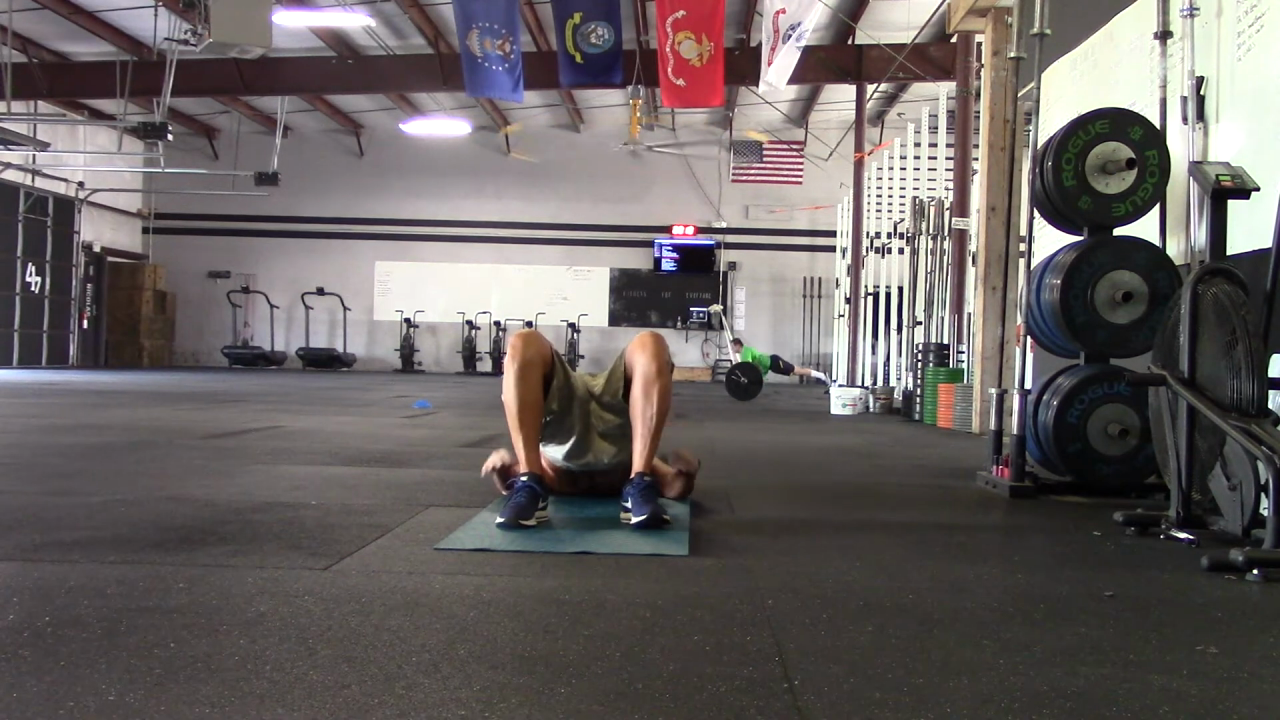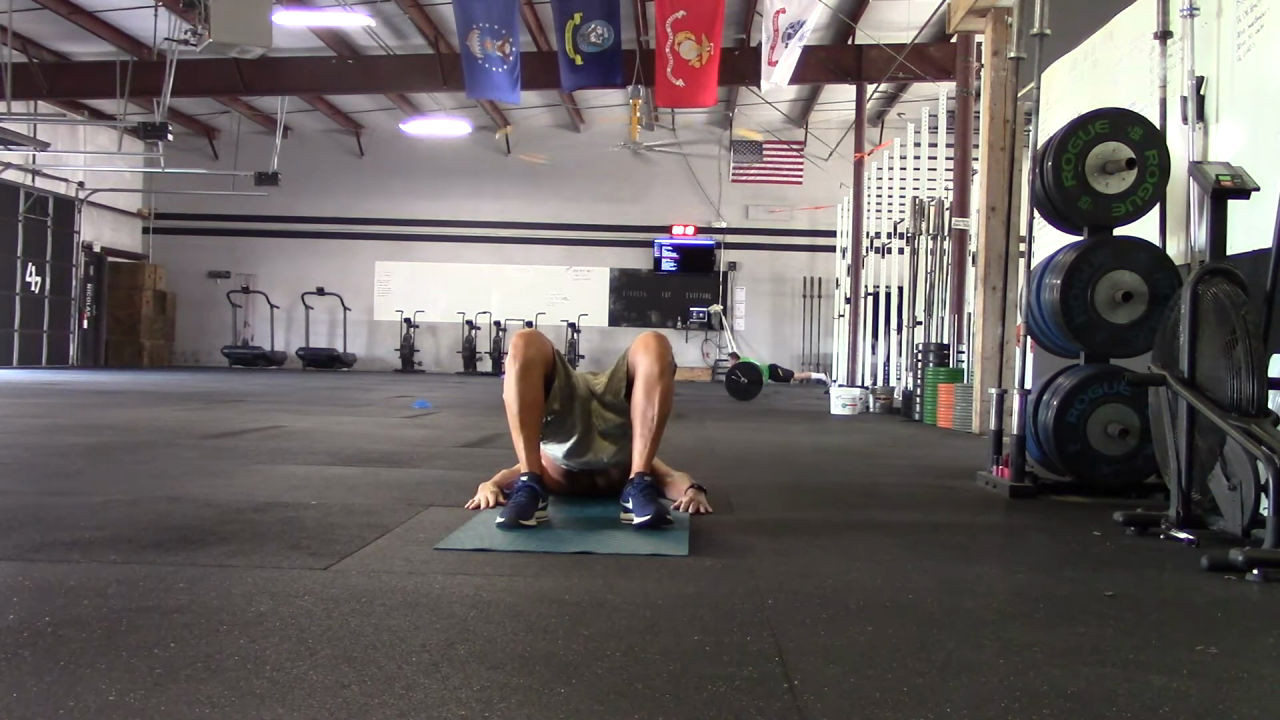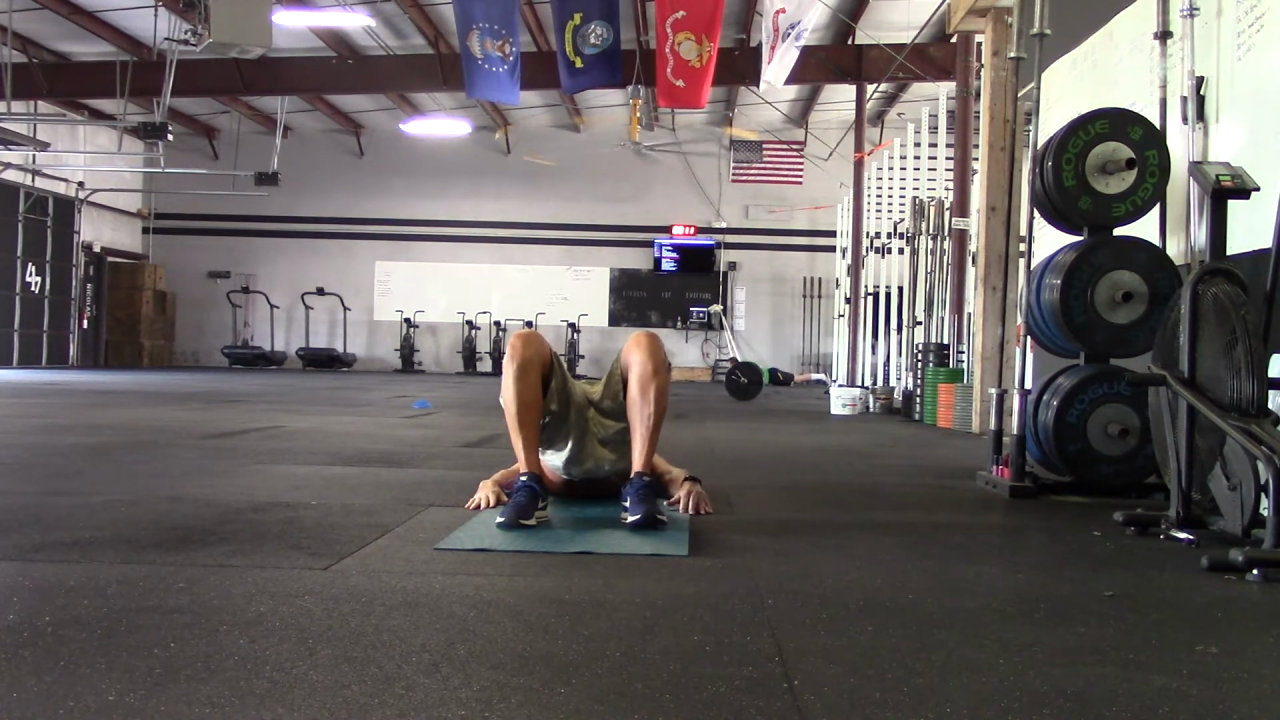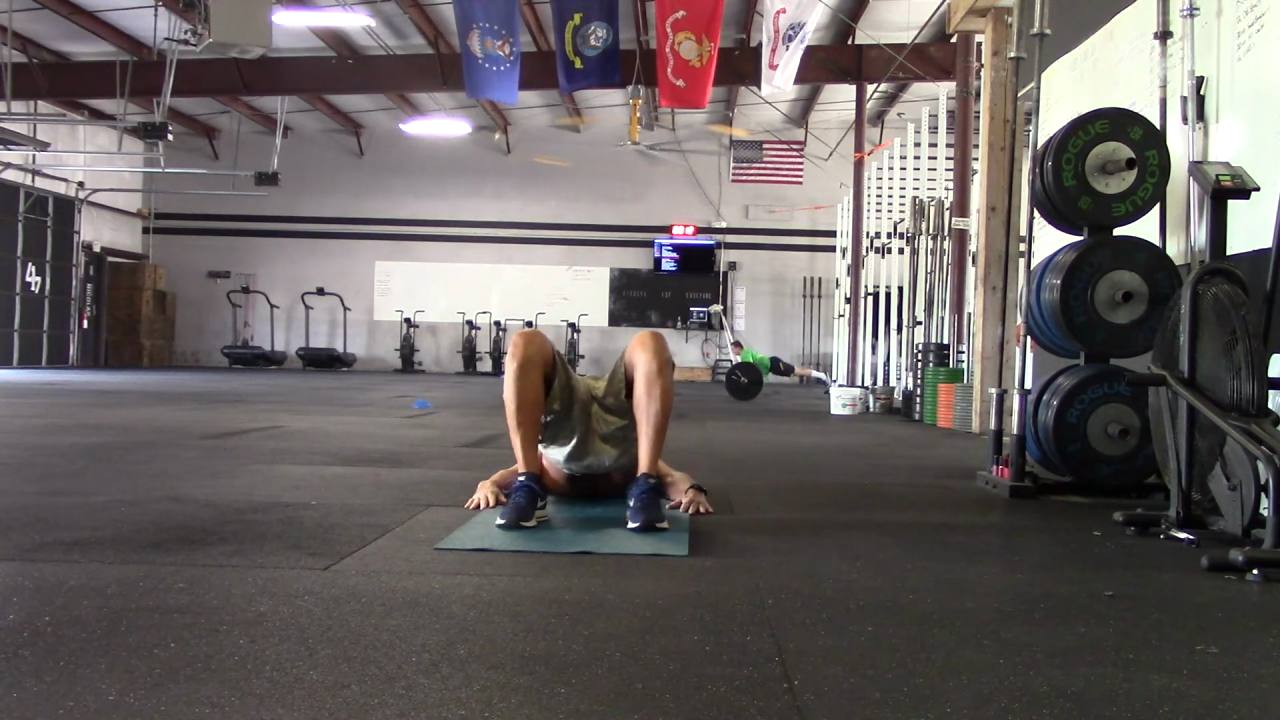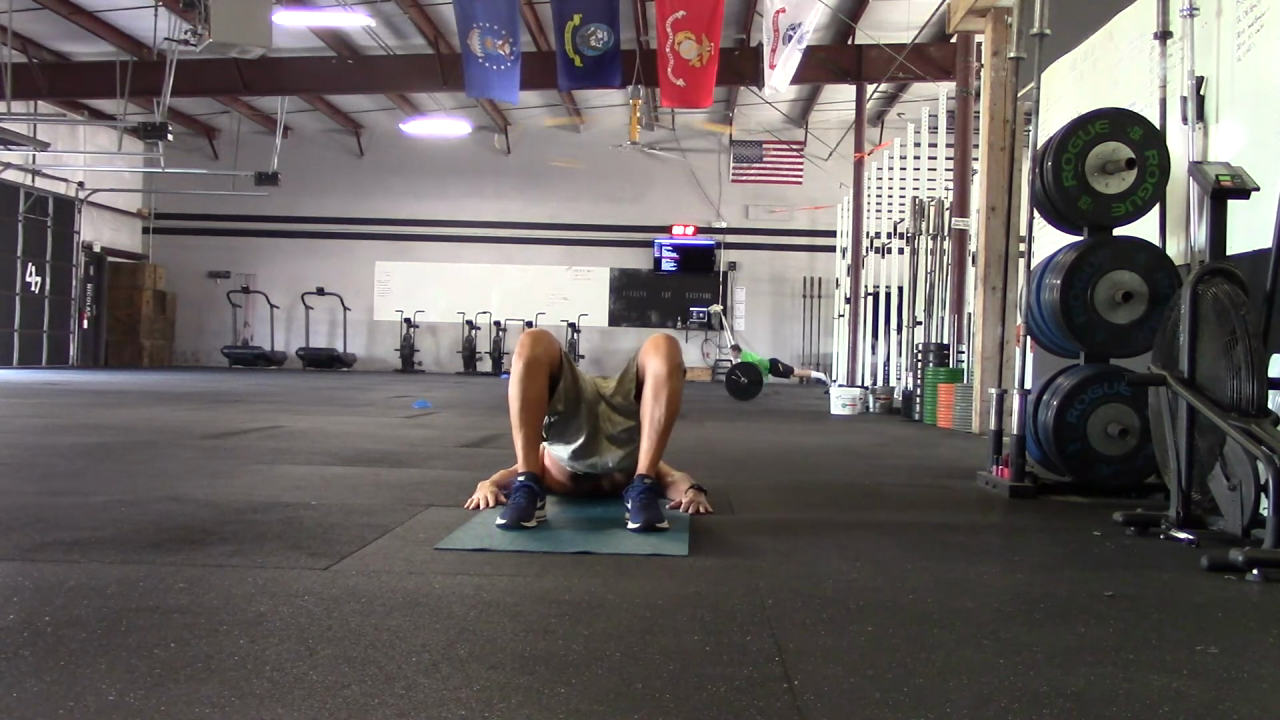
dt=0.7s
person 1, frame 1
left shoulder: (640, 457)
left elbow: (675, 486)
right elbow: (507, 482)
left wrist: (684, 468)
right wrist: (502, 466)
left ankle: (638, 486)
right ankle: (530, 488)
person 1, frame 2
left shoulder: (638, 455)
right shoulder: (548, 457)
left elbow: (669, 476)
right elbow: (515, 472)
left wrist: (692, 489)
right wrist: (490, 484)
left hip: (618, 466)
right hip: (562, 468)
left knee: (653, 344)
right knee: (525, 343)
left ankle: (638, 487)
right ankle: (529, 488)
person 1, frame 3
left shoulder: (637, 453)
left elbow: (669, 474)
right elbow: (517, 470)
left wrist: (688, 482)
right wrist: (490, 482)
left knee: (645, 343)
right knee: (524, 343)
left ankle: (638, 487)
right ankle: (529, 488)
person 1, frame 4
left shoulder: (639, 454)
right shoulder: (547, 458)
left elbow: (671, 476)
right elbow: (514, 470)
left wrist: (690, 489)
right wrist: (489, 483)
left knee: (650, 343)
right knee: (526, 342)
left ankle: (645, 487)
right ankle: (528, 489)
person 1, frame 5
left shoulder: (646, 456)
right shoulder: (549, 453)
left elbow: (671, 476)
right elbow: (514, 471)
left wrist: (691, 490)
right wrist: (489, 483)
left knee: (662, 346)
right knee: (534, 342)
left ankle: (642, 489)
right ankle: (526, 488)
